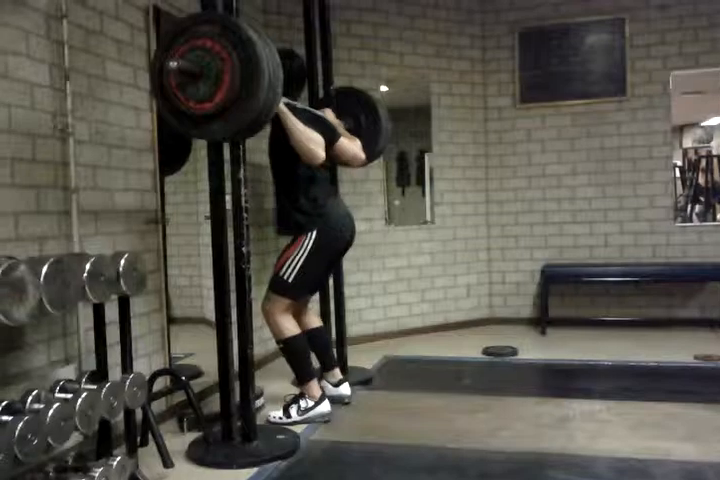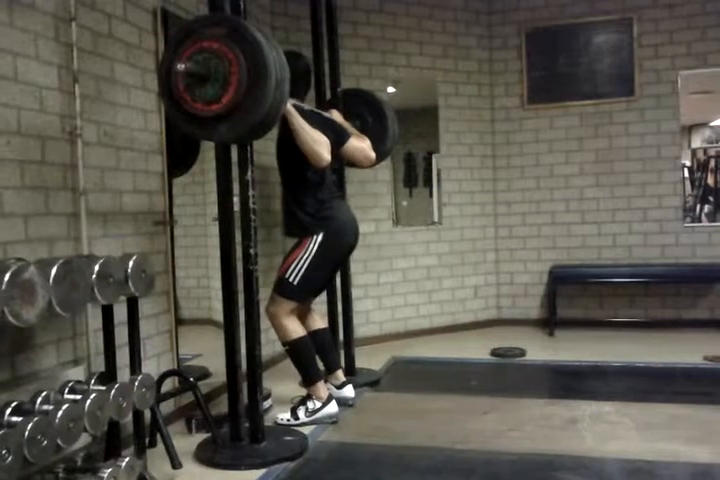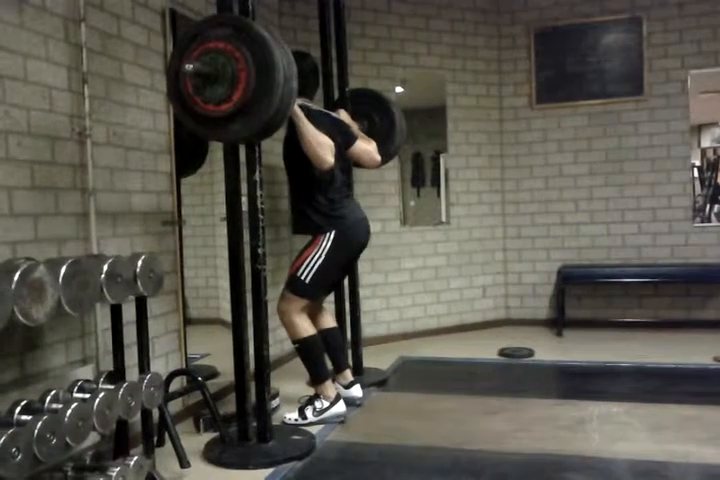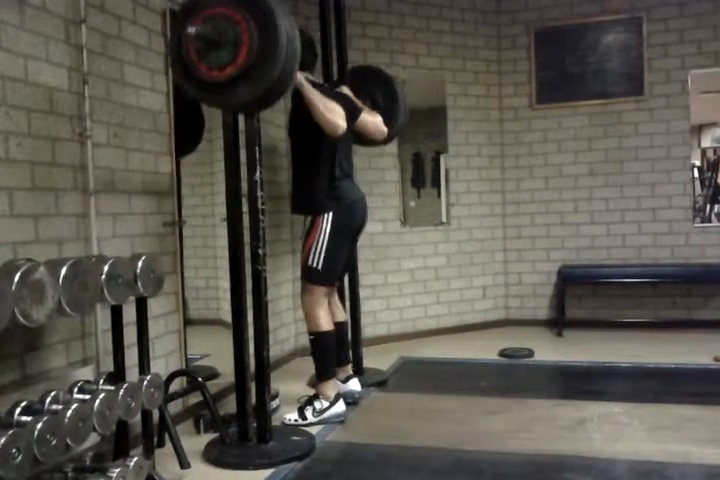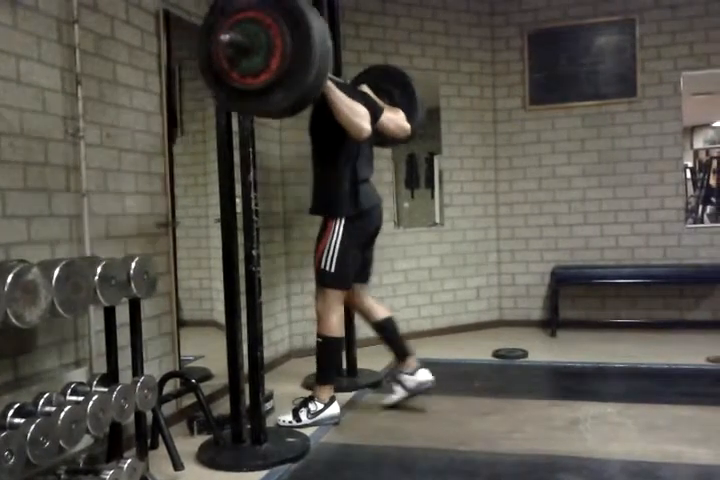
dt=0.5s
person 1, frame 1
left shoulder: (290, 117)
right shoulder: (312, 117)
left elbow: (315, 154)
right elbow: (356, 156)
left wrist: (279, 109)
right wrist: (334, 122)
left hip: (319, 226)
right hip: (337, 221)
left knee: (276, 307)
right knee: (296, 304)
left ankle: (313, 398)
right ankle: (335, 380)
person 1, frame 2
left shoulder: (298, 119)
right shoulder: (321, 119)
left elbow: (321, 156)
right elbow: (367, 155)
left wrist: (287, 110)
right wrist: (342, 123)
left hip: (322, 228)
right hip: (339, 223)
left knee: (280, 309)
right knee: (300, 306)
left ankle: (320, 399)
right ankle: (338, 382)
person 1, frame 3
left shoulder: (306, 120)
right shoulder: (330, 120)
left elbow: (325, 159)
right elbow: (372, 158)
left wrist: (293, 112)
right wrist: (351, 125)
left hip: (336, 229)
right hip: (352, 224)
left knee: (291, 307)
right knee: (312, 304)
left ankle: (328, 399)
right ankle: (346, 382)
person 1, frame 4
left shoulder: (311, 95)
right shoulder: (331, 94)
left elbow: (335, 125)
right elbow: (379, 129)
left wrist: (300, 83)
right wrist: (352, 98)
left hip: (332, 207)
right hip: (348, 203)
left knee: (314, 298)
right knee: (326, 294)
left ankle: (329, 398)
right ankle: (346, 378)
person 1, frame 5
left shoulder: (332, 95)
right shoulder: (352, 92)
left elbow: (361, 127)
right elbow: (401, 127)
left wrist: (325, 84)
right wrist: (374, 99)
left hip: (347, 211)
right hip: (364, 206)
left knee: (329, 302)
right knee: (357, 295)
left ankle: (323, 400)
right ankle: (410, 369)
